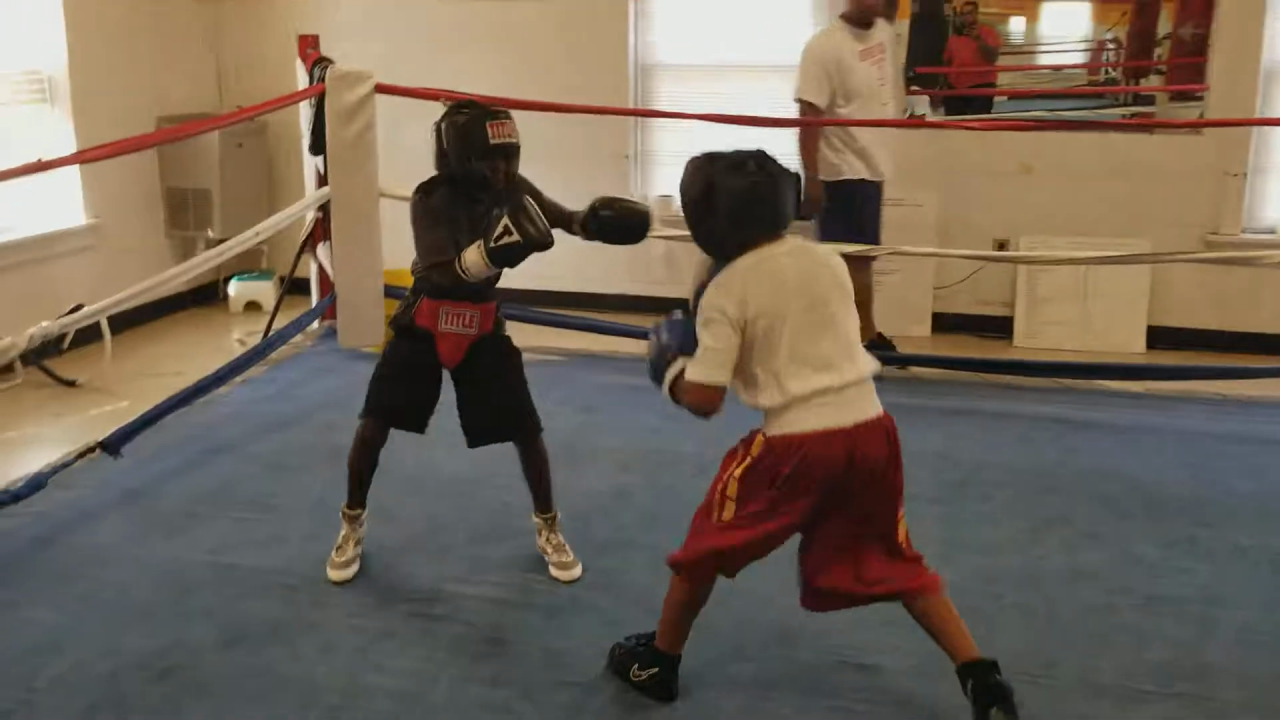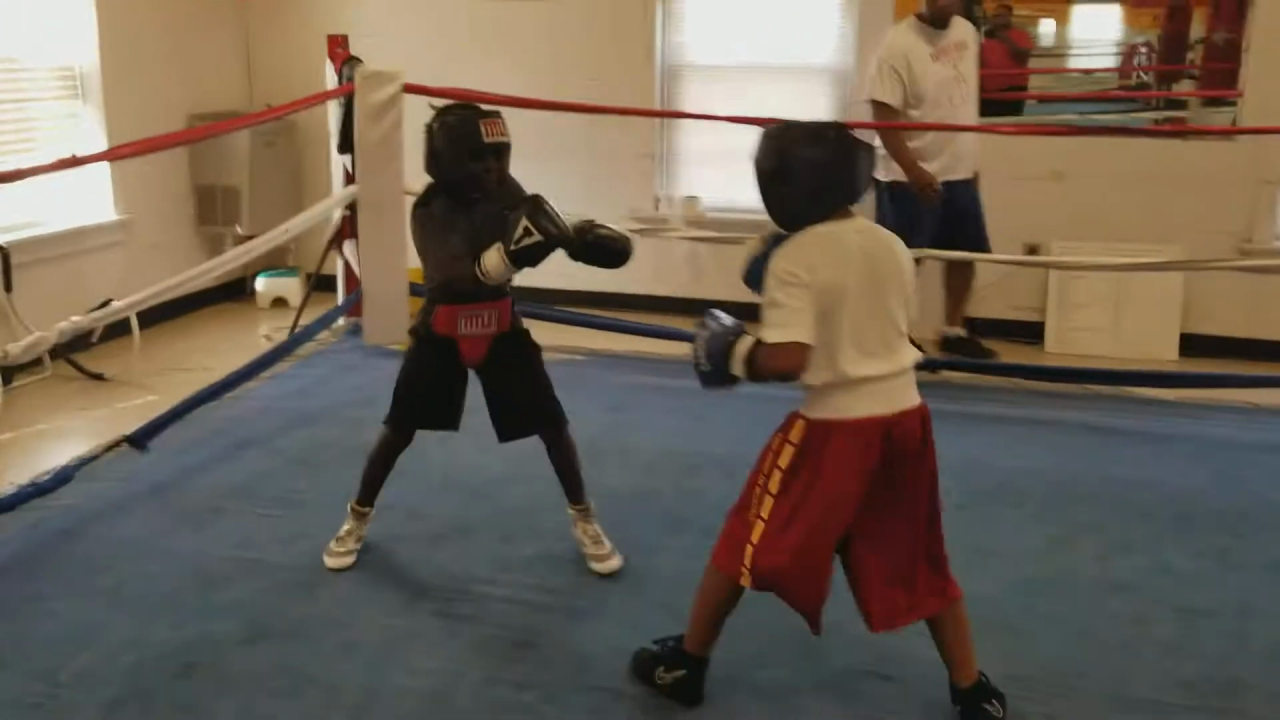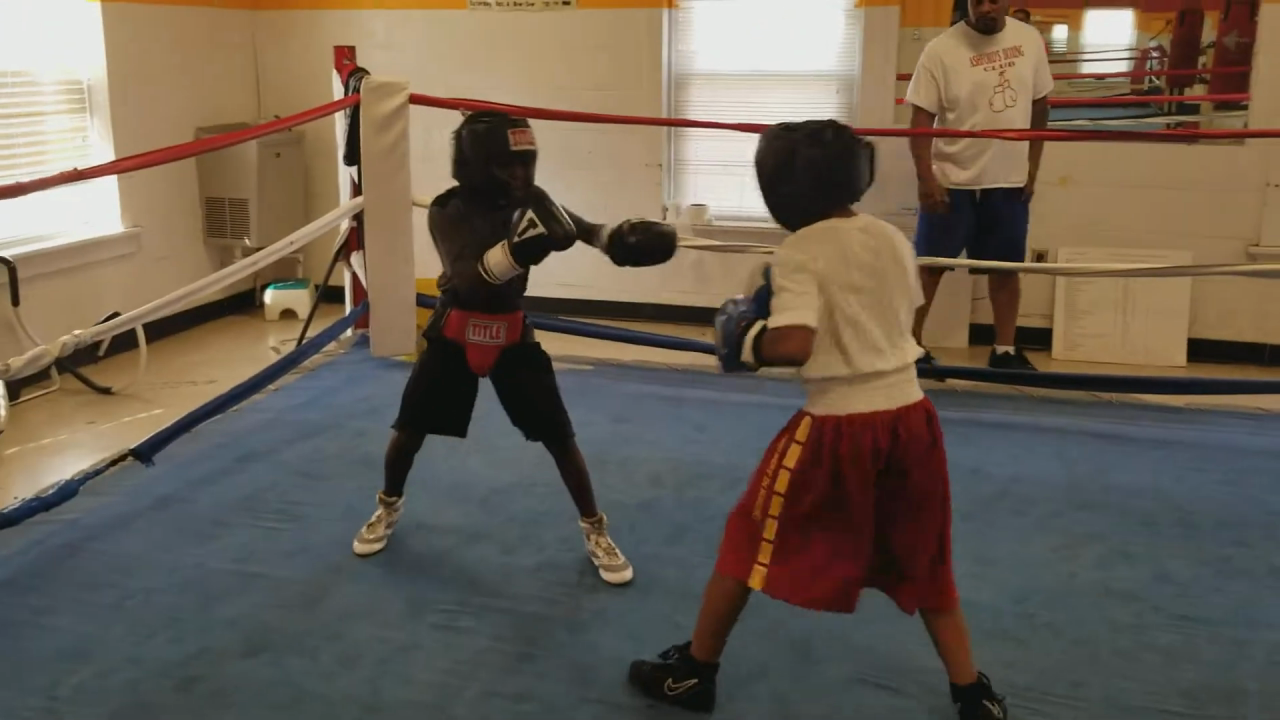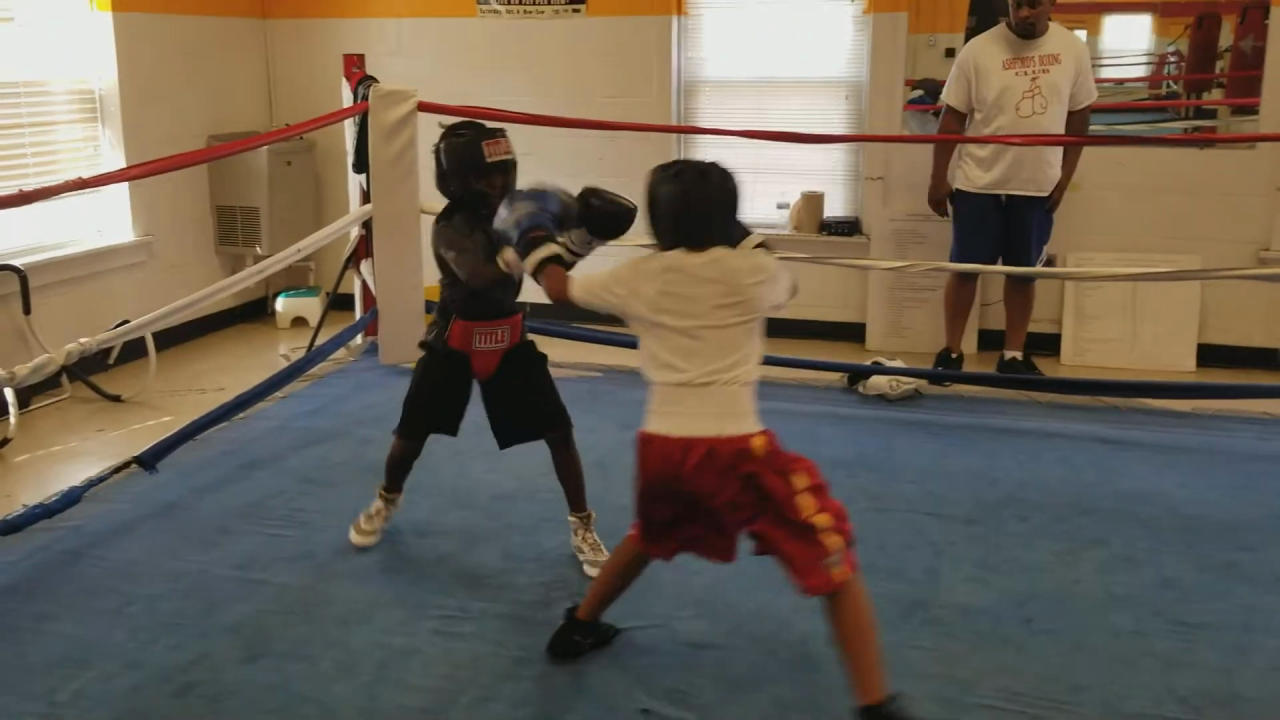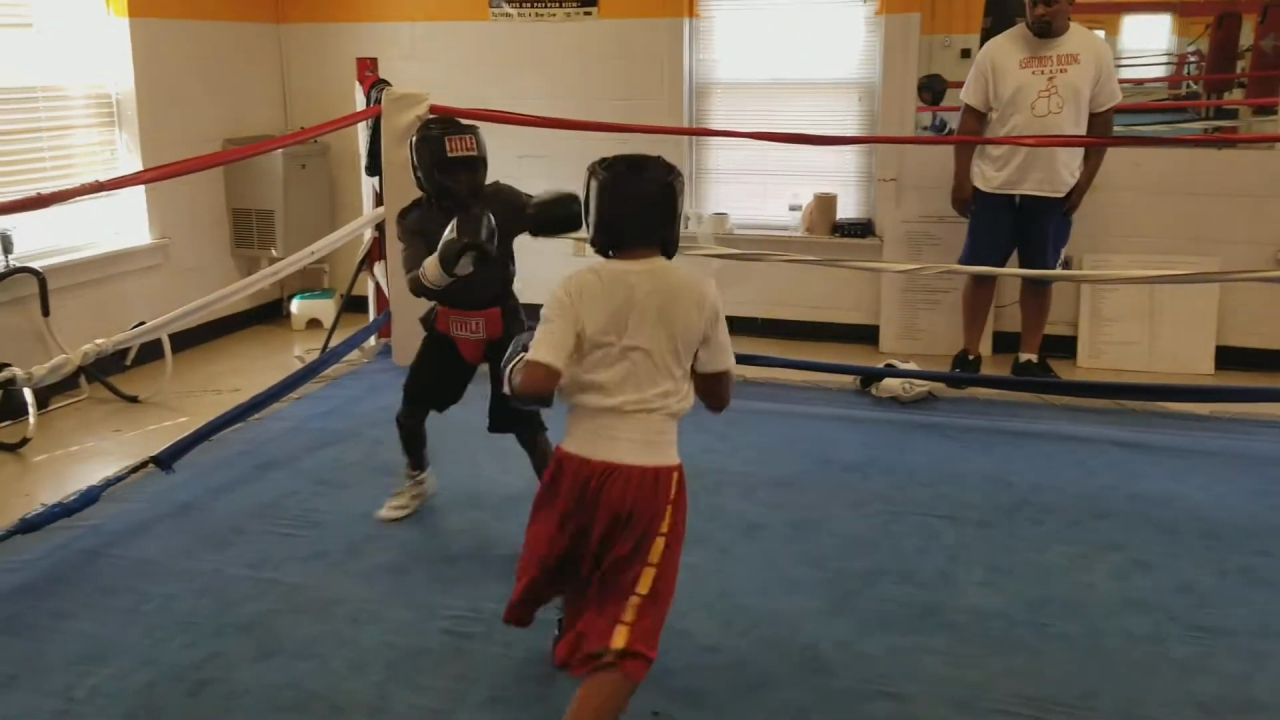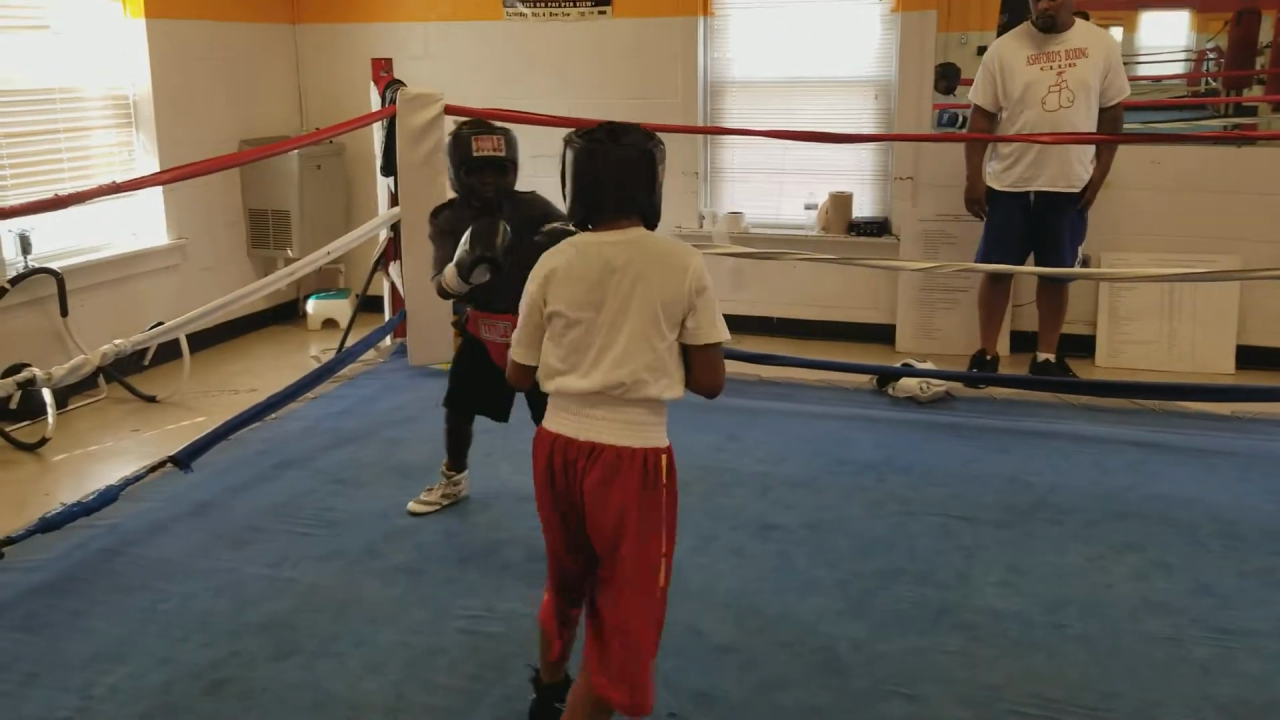
dt=0.3s
person 1, frame 1
left shoulder: (726, 291)
right shoulder: (828, 261)
left elbow: (703, 399)
left wrist: (669, 368)
left hip: (796, 444)
right hip: (869, 430)
left knee: (706, 545)
right knee: (895, 561)
left ankle: (658, 662)
person 1, frame 2
left shoulder: (793, 260)
right shoulder: (892, 246)
left elbow: (787, 361)
left wrist: (731, 354)
left hip: (833, 430)
right hip: (905, 418)
left knee: (744, 548)
right knee: (920, 564)
left ankle: (684, 665)
person 1, frame 3
left shoulder: (798, 255)
right shoulder: (892, 240)
left elbow: (796, 347)
left wrist: (746, 338)
left hip: (836, 427)
right hip: (909, 416)
left knee: (748, 544)
right knee: (926, 564)
left ankle: (694, 670)
person 1, frame 4
left shoulder: (640, 274)
right shoulder: (754, 268)
left elbow: (562, 291)
right elbow: (785, 286)
left wrist: (536, 241)
right wrist: (747, 237)
left hip: (663, 445)
right hip: (736, 446)
left knee: (652, 533)
right knee: (832, 562)
left ankle: (578, 626)
person 1, frame 5
left shoulder: (576, 289)
right shoulder: (699, 293)
left elbow: (532, 385)
right elbow: (718, 397)
left wrist: (514, 363)
left hip: (577, 463)
right hip: (649, 475)
left knee: (575, 565)
right knee: (622, 640)
left ankle: (578, 646)
person 1, frame 6
left shoulder: (553, 265)
right shoulder: (684, 265)
left elbow: (518, 374)
right elbow: (710, 381)
left hip: (559, 444)
right hip: (634, 456)
left knee: (569, 582)
right knee: (625, 624)
person 2, frame 1
left shoulder: (512, 188)
right shoulder: (430, 200)
left elbow: (556, 215)
right elbow: (444, 272)
left wrist: (594, 216)
right wrist: (493, 250)
left hip: (482, 327)
right hip: (423, 326)
left knee: (527, 431)
right knee: (373, 425)
left ankle: (548, 528)
right ankle: (352, 524)
person 2, frame 2
left shoulder: (505, 190)
right shoulder: (430, 211)
left elbow: (539, 226)
right elbow: (458, 277)
left wrist: (575, 235)
right wrist: (512, 252)
left hip: (500, 326)
right hip: (443, 330)
left knee: (552, 425)
right knee: (398, 431)
left ankle: (583, 519)
right ankle: (358, 518)
person 2, frame 3
left shoulder: (530, 200)
right shoulder: (447, 212)
left elbow: (578, 229)
right elbow: (466, 277)
left wrist: (618, 238)
right wrist: (516, 249)
left hip: (512, 336)
right hip: (453, 335)
left knee: (559, 437)
right knee: (408, 430)
left ankle: (596, 532)
right ankle: (389, 508)
person 2, frame 4
right shoulder: (450, 227)
right elbow: (487, 279)
left hip: (508, 339)
right hip: (454, 343)
left knee: (559, 431)
right knee: (410, 436)
left ankle: (583, 528)
right ankle: (387, 502)
person 2, frame 5
left shoulder: (497, 200)
right shoulder: (415, 219)
left elbow: (545, 216)
right elbow: (417, 284)
left wrist: (560, 210)
right wrist: (446, 258)
left hip: (502, 327)
right hip: (448, 329)
left knee: (525, 425)
right knee: (410, 413)
right ankle: (417, 480)
person 2, frame 6
left shoulder: (529, 207)
right shoulder: (448, 220)
right elbow: (444, 287)
left wrist: (561, 239)
right wrist: (466, 263)
right hip: (482, 331)
right knee: (458, 413)
right ankle: (453, 480)
person 3, frame 1
left shoulder: (886, 33)
right shoulder: (825, 46)
right elbow: (810, 114)
right wrist: (812, 177)
left hip: (873, 166)
right hip: (844, 170)
left knee: (857, 253)
right knee: (858, 254)
right ankle: (868, 335)
person 3, frame 2
left shoulder: (967, 32)
right shoulder: (898, 45)
right elbow: (884, 116)
left wrist: (971, 164)
right wrist: (913, 172)
left hip: (959, 171)
right hip: (910, 176)
left knee: (966, 253)
left ankle: (955, 332)
person 3, frame 3
left shoulder: (1030, 41)
right shoulder: (941, 50)
left elbow: (1038, 108)
right elbow: (921, 121)
left wrist: (1033, 169)
right wrist: (926, 180)
left hip: (1010, 180)
right hip: (951, 180)
left knee: (1006, 267)
right knee: (932, 265)
left ankle: (1005, 350)
person 3, frame 4
left shoulder: (1073, 49)
right shoulder: (978, 50)
left elbow: (1079, 117)
right elbow: (952, 118)
left wrist: (1065, 177)
right wrist: (939, 178)
left hip: (1038, 186)
right hip: (979, 184)
left knee: (1024, 273)
right knee: (965, 269)
left ankle: (1014, 356)
right ankle: (951, 352)
person 3, frame 5
left shoulder: (1095, 50)
right shoulder: (997, 50)
left elbow: (1102, 118)
right elbow: (972, 117)
left wrist: (1085, 179)
right wrist: (961, 178)
left hip: (1056, 187)
right hip: (995, 183)
left knee: (1040, 274)
right knee: (982, 270)
left ankle: (1029, 358)
right ankle: (969, 354)
person 3, frame 6
left shoulder: (1101, 44)
right shoulder: (1004, 48)
left elbow: (1112, 113)
right elbow: (981, 117)
left wrist: (1100, 173)
right wrist: (974, 177)
left hip: (1070, 184)
right hip: (1008, 183)
left knee: (1057, 274)
right knee: (997, 269)
left ankle: (1047, 357)
right ankle: (986, 354)
